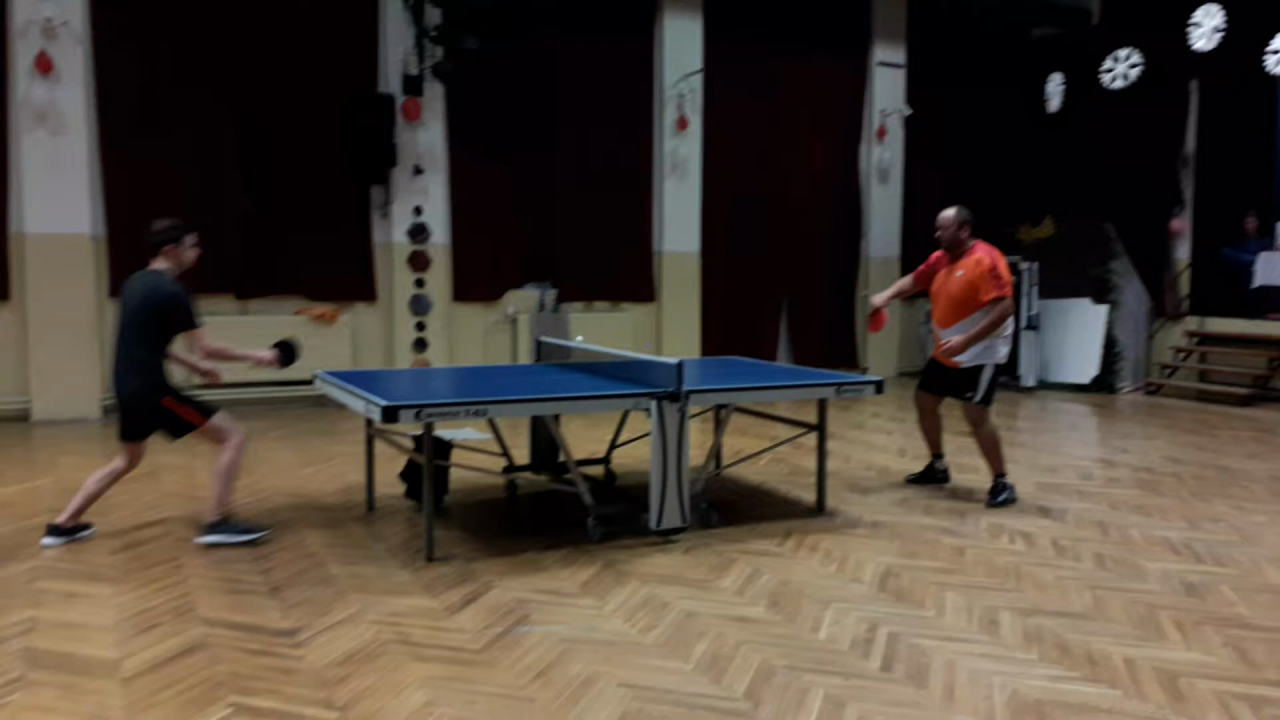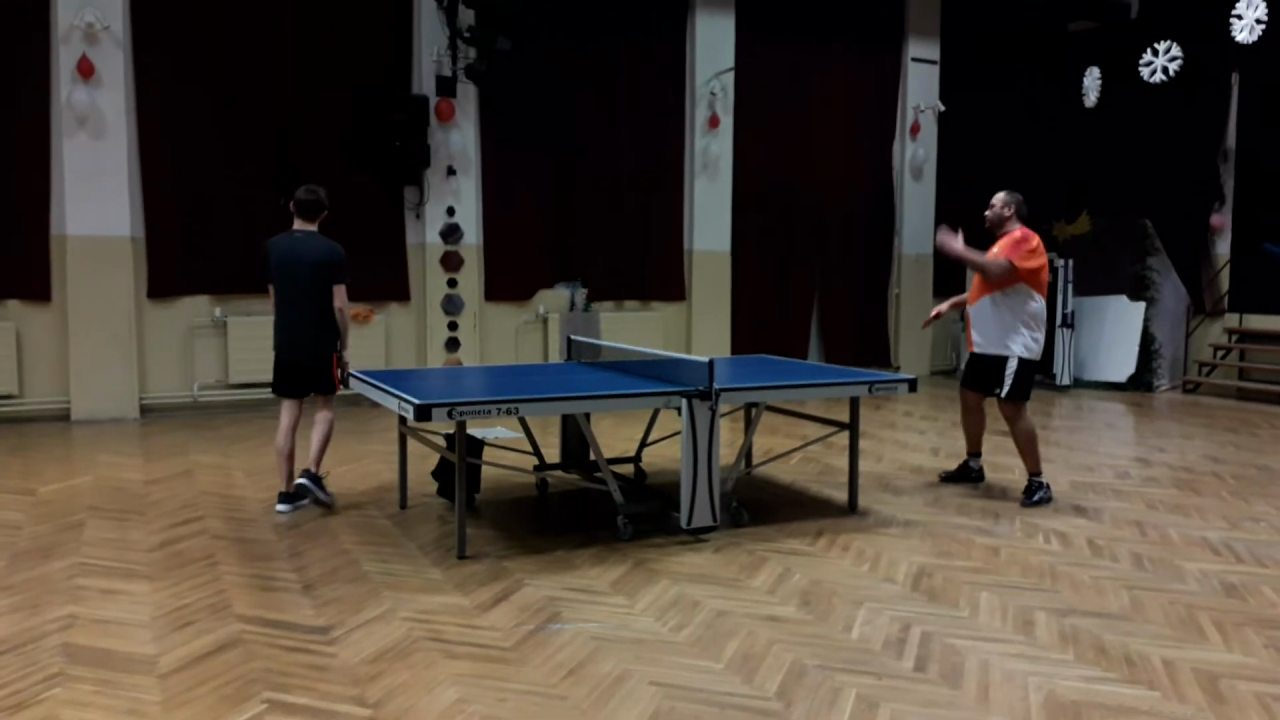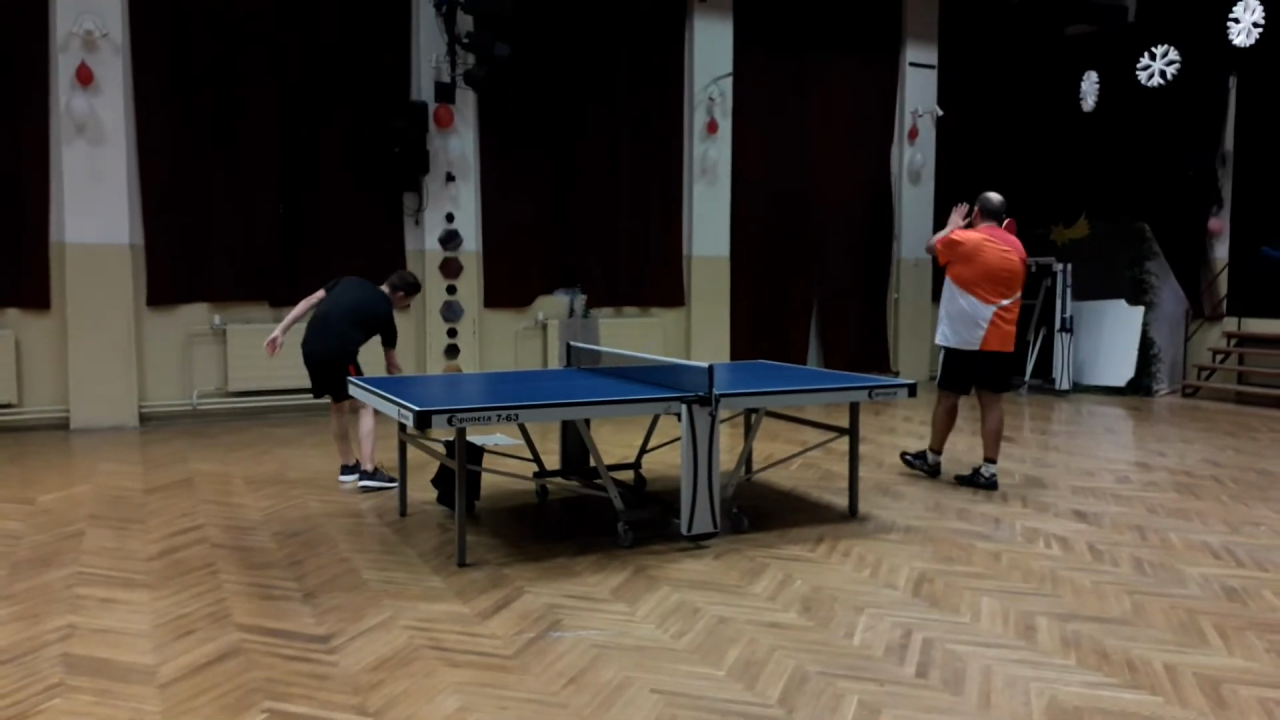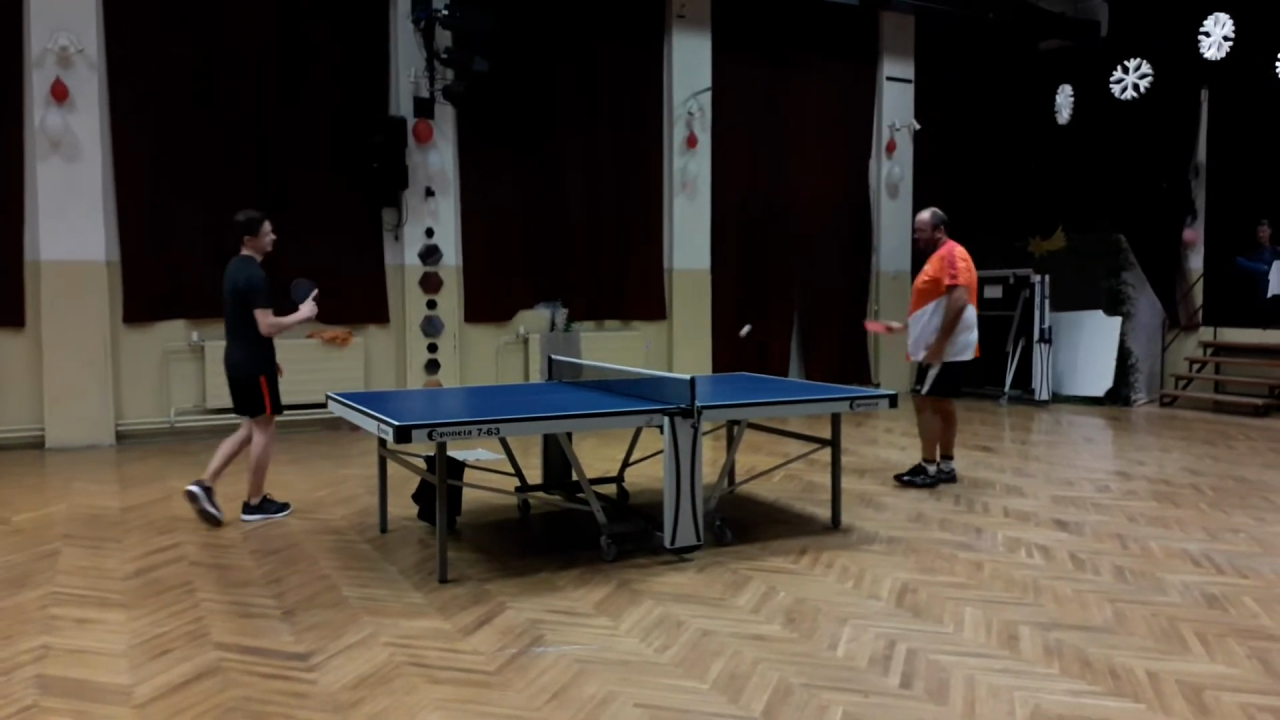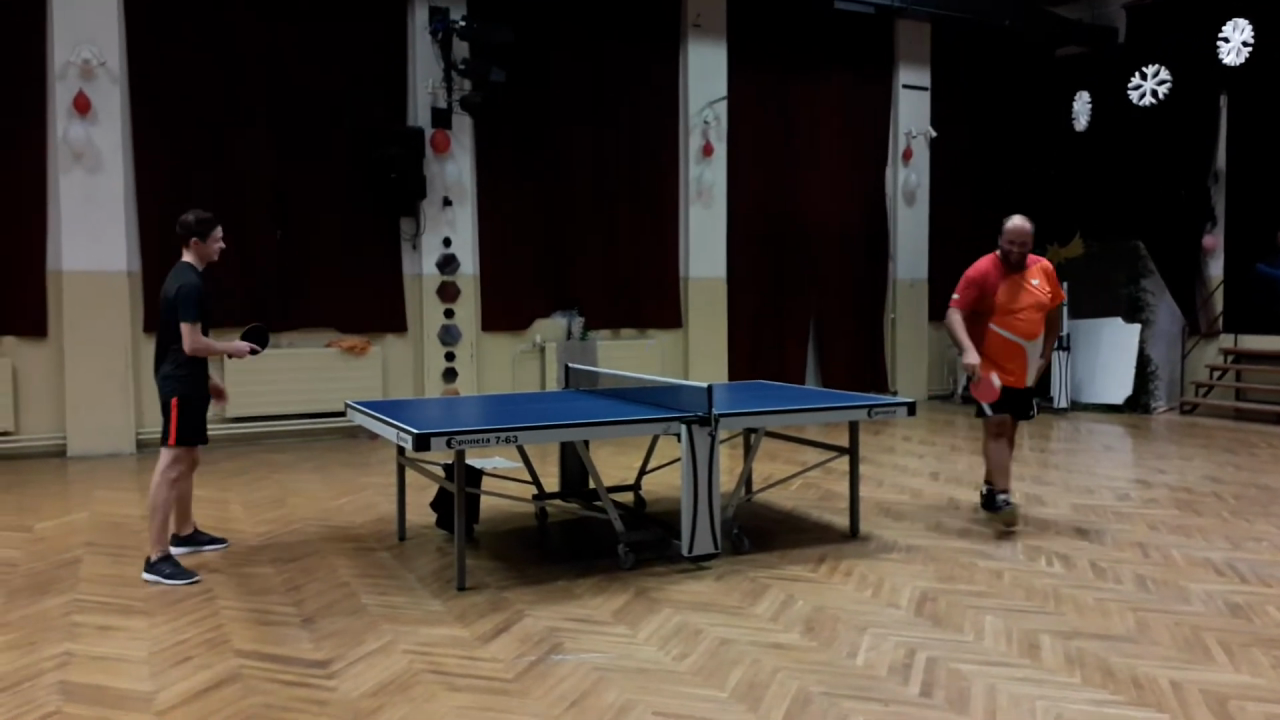
dt=1s
person 1, frame 1
left shoulder: (135, 283)
right shoulder: (171, 293)
right elbow: (205, 348)
left wrist: (192, 364)
right wrist: (254, 356)
left hip: (128, 389)
right hip: (152, 391)
left knee: (127, 459)
right knee: (232, 437)
left ankle: (63, 525)
right ankle: (216, 523)
person 1, frame 2
left shoulder: (273, 247)
right shoulder: (332, 251)
left elbow: (274, 299)
right elbow: (340, 306)
right wrist: (343, 348)
left hip: (285, 344)
right hip: (321, 344)
left knee: (288, 415)
right knee: (325, 410)
left ankle: (287, 492)
right ankle: (310, 473)
person 1, frame 3
left shoulder: (350, 282)
right shoulder: (385, 314)
left elbow: (309, 301)
right elbow: (392, 367)
left wrist: (280, 331)
left hip: (311, 348)
right hip: (338, 353)
left knee: (339, 406)
right knee: (364, 407)
left ankle: (349, 465)
right ankle: (369, 471)
person 1, frame 4
left shoulder: (235, 268)
right shoulder: (255, 275)
right elbow: (267, 326)
left wrist: (269, 357)
right wrist: (302, 314)
left hip: (238, 361)
right hip: (254, 364)
left knee: (247, 430)
right knee: (264, 430)
left ankle: (204, 484)
right ankle: (255, 503)
person 1, frame 5
left shoulder: (184, 278)
right shoulder: (189, 284)
right elbow: (193, 345)
left wrist: (209, 380)
right wrist: (233, 348)
left hip: (187, 385)
right hip: (180, 388)
left knee: (187, 462)
right knee: (172, 466)
left ankle: (184, 533)
right ankle: (157, 558)
person 2, frame 1
left shoulder: (987, 261)
right shoulder: (940, 259)
left elbow: (1005, 308)
right elbow: (915, 280)
left wrist: (966, 341)
right wrist: (887, 295)
left hip: (981, 352)
right hip: (947, 352)
left knee: (975, 412)
right knee: (924, 399)
left ankle: (1003, 483)
right ankle: (938, 466)
person 2, frame 2
left shoulder: (1024, 240)
right shoulder: (1002, 244)
left elbow: (997, 270)
left wrist: (960, 251)
right wrist: (950, 304)
left hip: (1014, 345)
right hip: (988, 343)
left knee: (1012, 408)
right knee: (969, 397)
left ankle: (1038, 482)
right ankle: (973, 465)
person 2, frame 3
left shoulder: (962, 240)
right shoulder: (1016, 247)
left elbow: (934, 245)
left wrist: (953, 224)
left hip: (962, 337)
right hip: (1000, 340)
left knee: (947, 397)
right knee: (992, 402)
left ankle: (932, 458)
right ankle: (988, 470)
person 2, frame 4
left shoulder: (950, 256)
right shoulder: (938, 257)
left elbow: (958, 301)
left wrist: (936, 344)
right wrist: (906, 326)
left hip: (947, 350)
right hip: (942, 350)
left knee: (924, 403)
right knee: (942, 404)
left ankle: (929, 468)
right ankle: (944, 464)
person 2, frame 5
left shoulder: (1044, 270)
right shoulder: (980, 273)
left elbow: (1054, 316)
right elbow: (954, 314)
left wrist: (1045, 356)
right wrist: (968, 349)
left hip: (1026, 371)
right hip: (991, 368)
left knee: (1007, 431)
right knee: (997, 428)
left ankle: (990, 491)
right ankle: (1002, 500)
